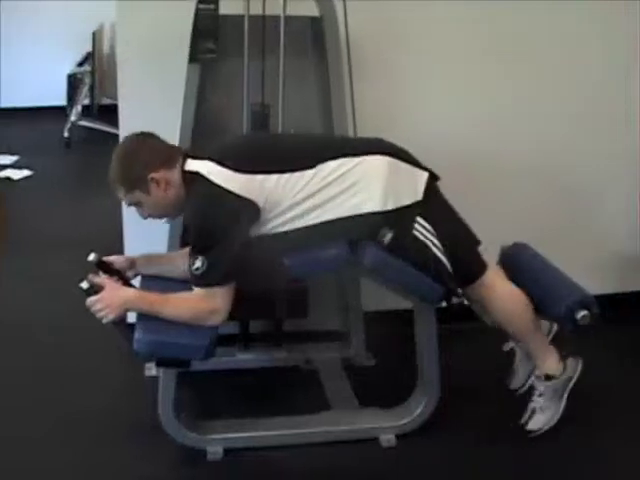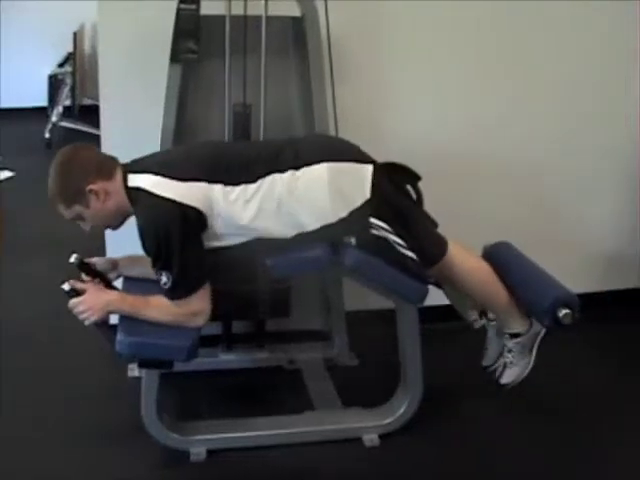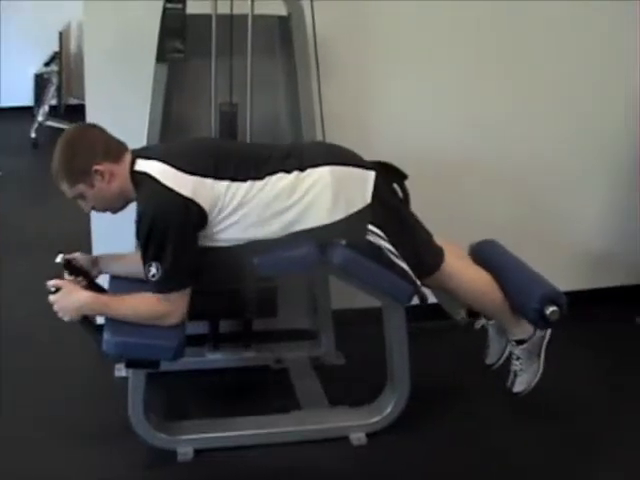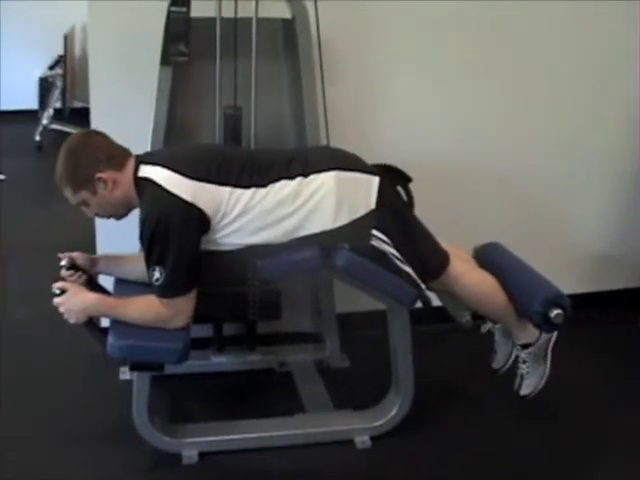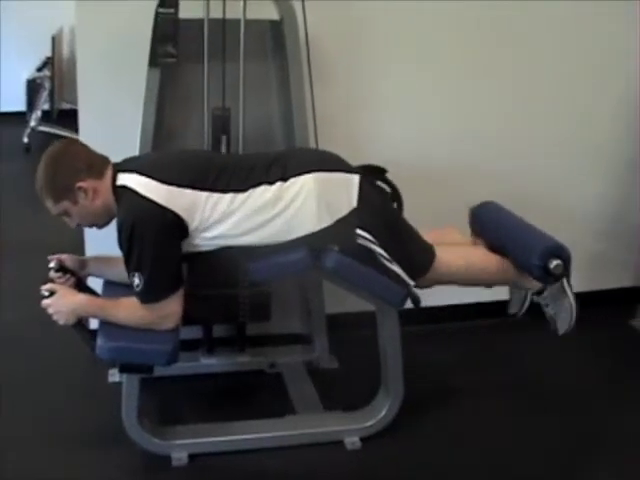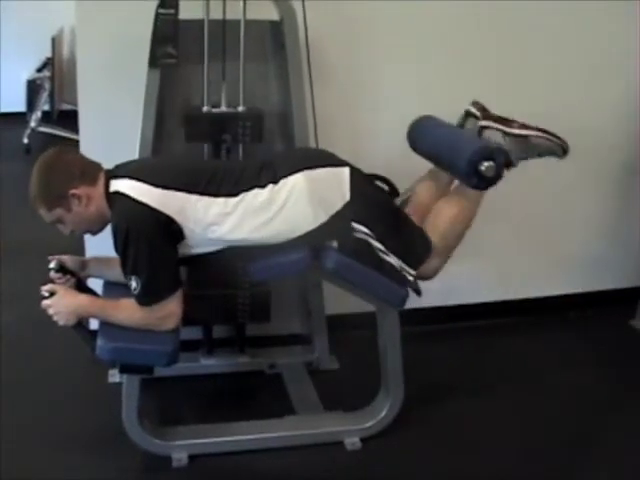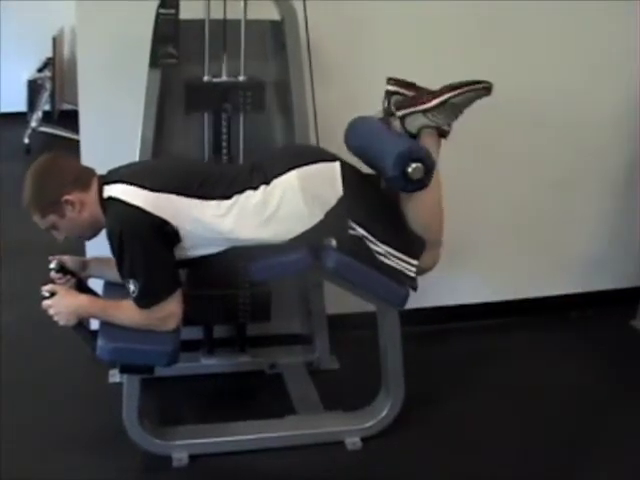
dt=0.5s
person 1, frame 1
left shoulder: (207, 198)
right shoulder: (202, 173)
left elbow: (212, 308)
right elbow: (207, 261)
left wrist: (131, 300)
right wrist: (139, 263)
left hip: (386, 190)
right hip: (372, 179)
left knee: (477, 280)
right knee: (463, 271)
left ankle: (551, 370)
right ankle: (528, 331)
person 1, frame 2
left shoulder: (156, 209)
right shoulder: (146, 176)
left elbow: (193, 310)
right elbow: (179, 264)
left wrist: (111, 302)
right wrist: (118, 264)
left hip: (338, 190)
right hip: (325, 171)
left knee: (438, 258)
right knee: (429, 255)
left ankle: (520, 328)
right ankle: (499, 318)
person 1, frame 3
left shoulder: (160, 199)
right shoulder: (149, 166)
left elbow: (169, 308)
right elbow: (165, 264)
left wrist: (87, 303)
right wrist: (99, 263)
left hip: (340, 197)
right hip: (325, 177)
left knee: (433, 268)
right knee: (427, 257)
left ankle: (522, 332)
right ankle: (498, 315)
person 1, frame 4
left shoulder: (163, 204)
right shoulder: (152, 173)
left elbow: (175, 310)
right elbow: (166, 268)
left wrist: (94, 304)
right wrist: (99, 264)
left hip: (344, 201)
right hip: (331, 182)
left knee: (438, 271)
right knee: (430, 260)
left ankle: (528, 333)
right ankle: (506, 320)
person 1, frame 5
left shoulder: (140, 209)
right shoulder: (133, 176)
left elbow: (163, 313)
right elbow: (152, 265)
left wrist: (83, 305)
right wrist: (88, 264)
left hip: (328, 207)
right hip: (318, 184)
left knee: (427, 268)
right knee: (420, 249)
left ankle: (534, 278)
right ankle: (508, 252)
person 1, frame 6
left shoulder: (132, 215)
right shoulder: (126, 183)
left elbow: (161, 313)
right elbow: (154, 271)
left wrist: (85, 306)
right wrist: (88, 266)
left hip: (321, 202)
right hip: (312, 182)
left knee: (426, 259)
right knee: (410, 226)
left ankle: (490, 148)
right ankle: (474, 140)
person 1, frame 7
left shoulder: (126, 218)
right shoulder: (119, 186)
left elbow: (163, 314)
right elbow: (152, 269)
left wrist: (84, 306)
right wrist: (86, 267)
left hip: (318, 202)
right hip: (301, 175)
left knee: (422, 254)
right knee: (391, 225)
left ankle: (424, 126)
right ankle: (409, 123)
